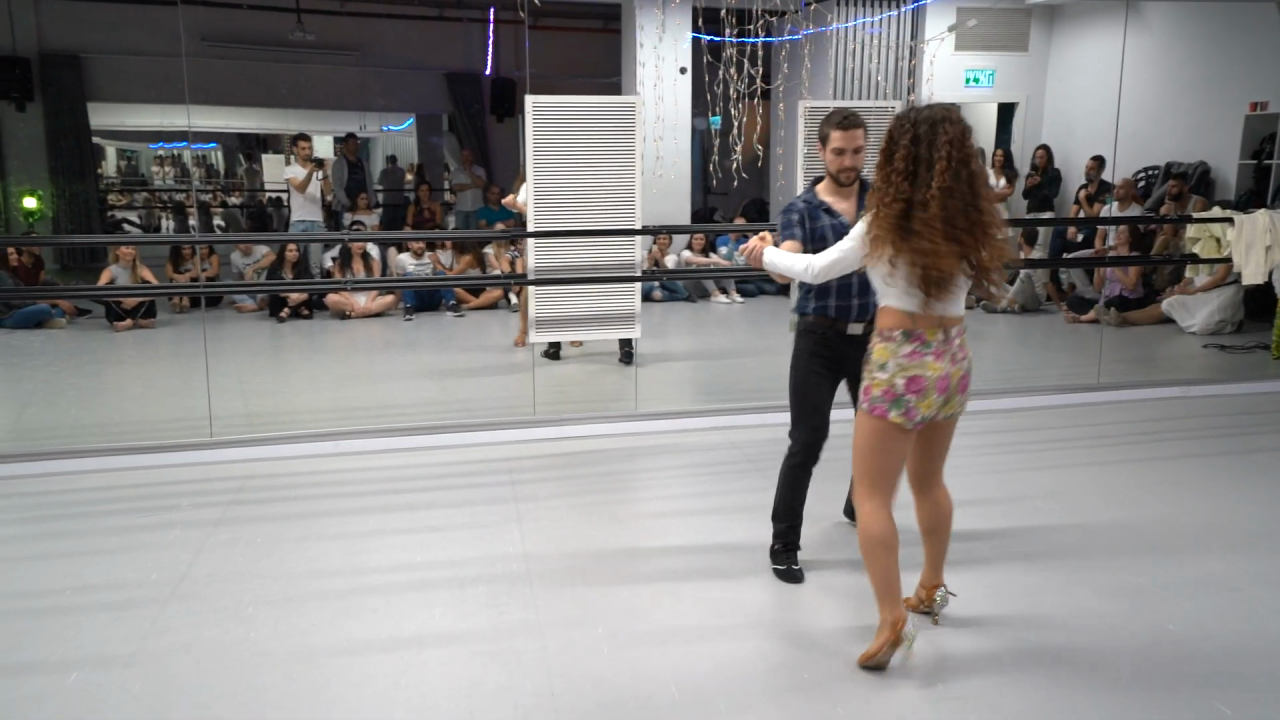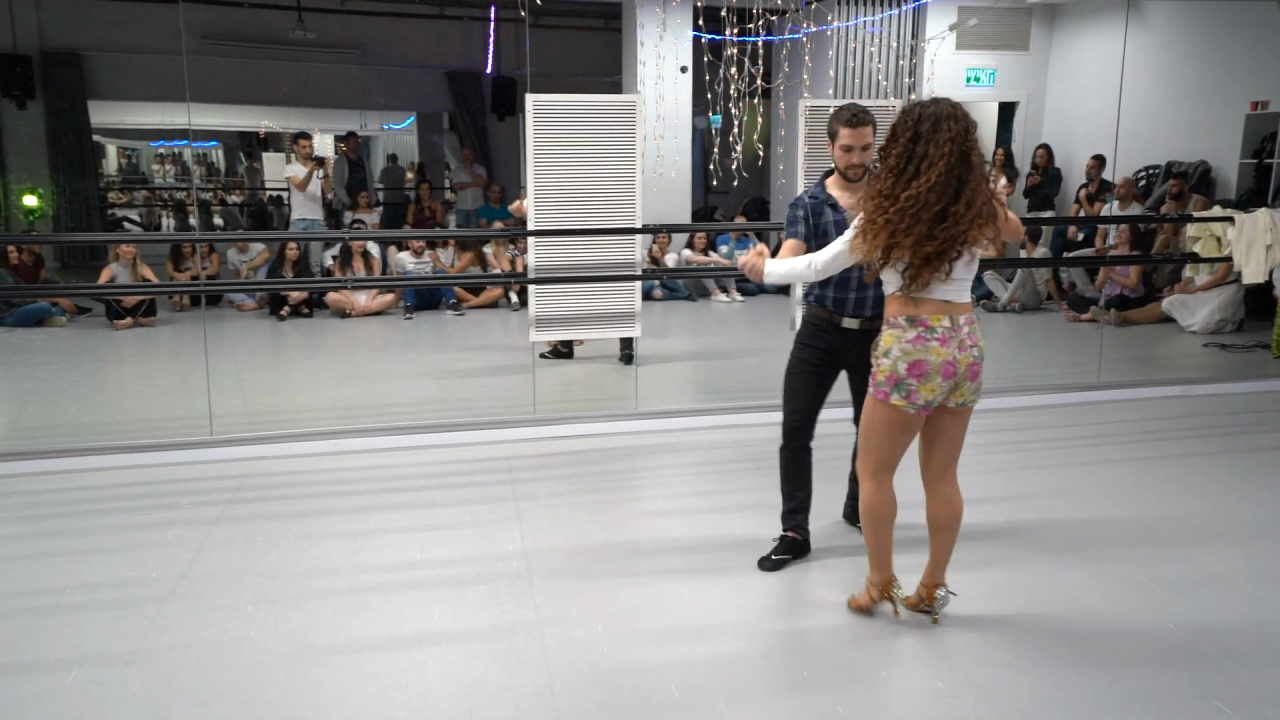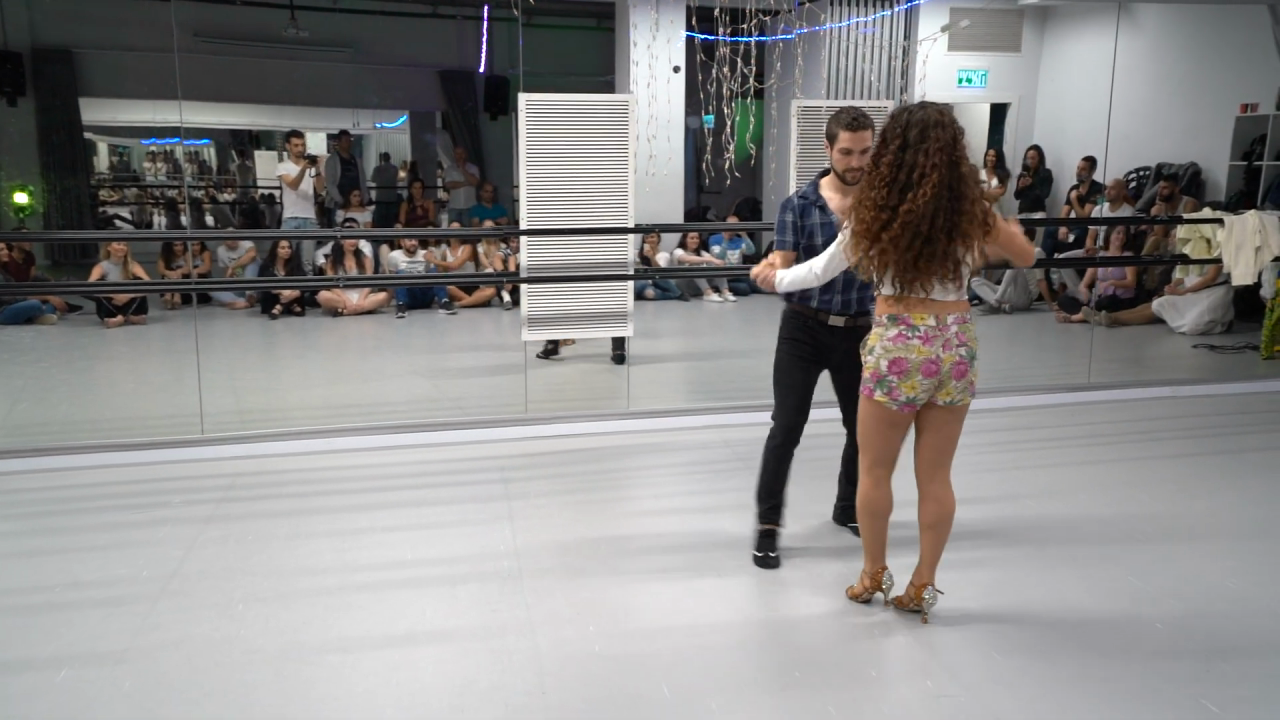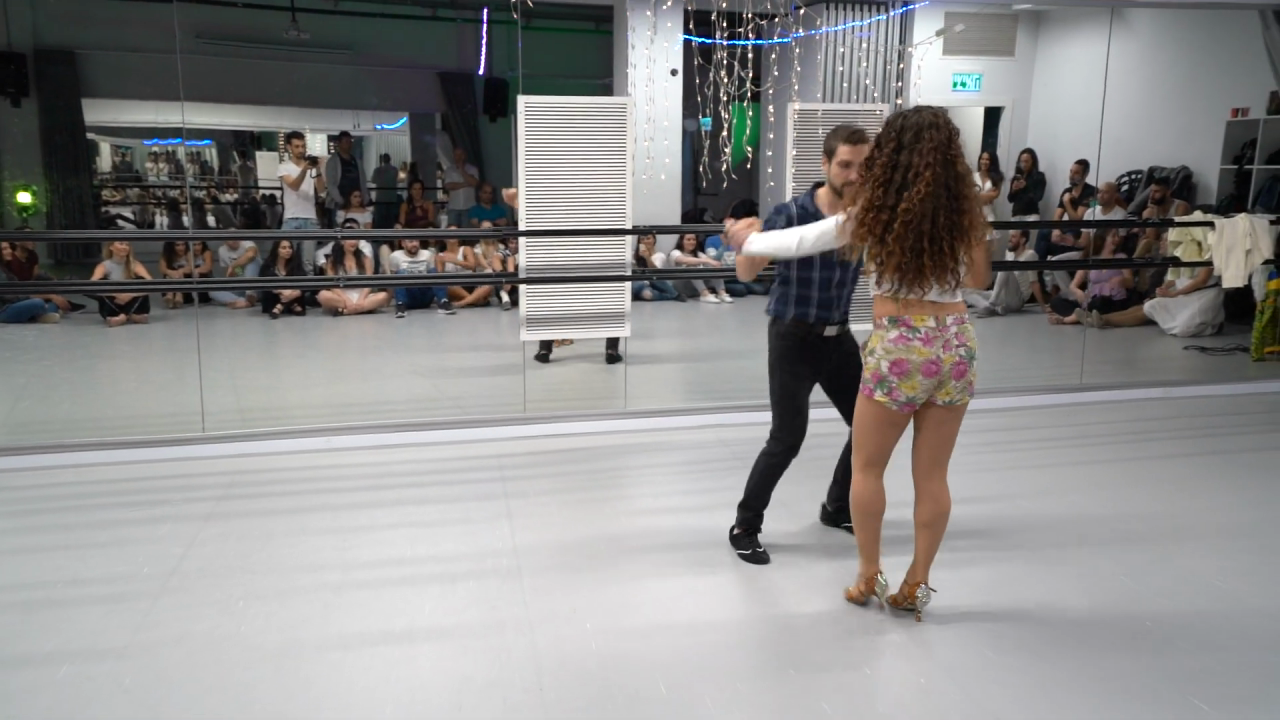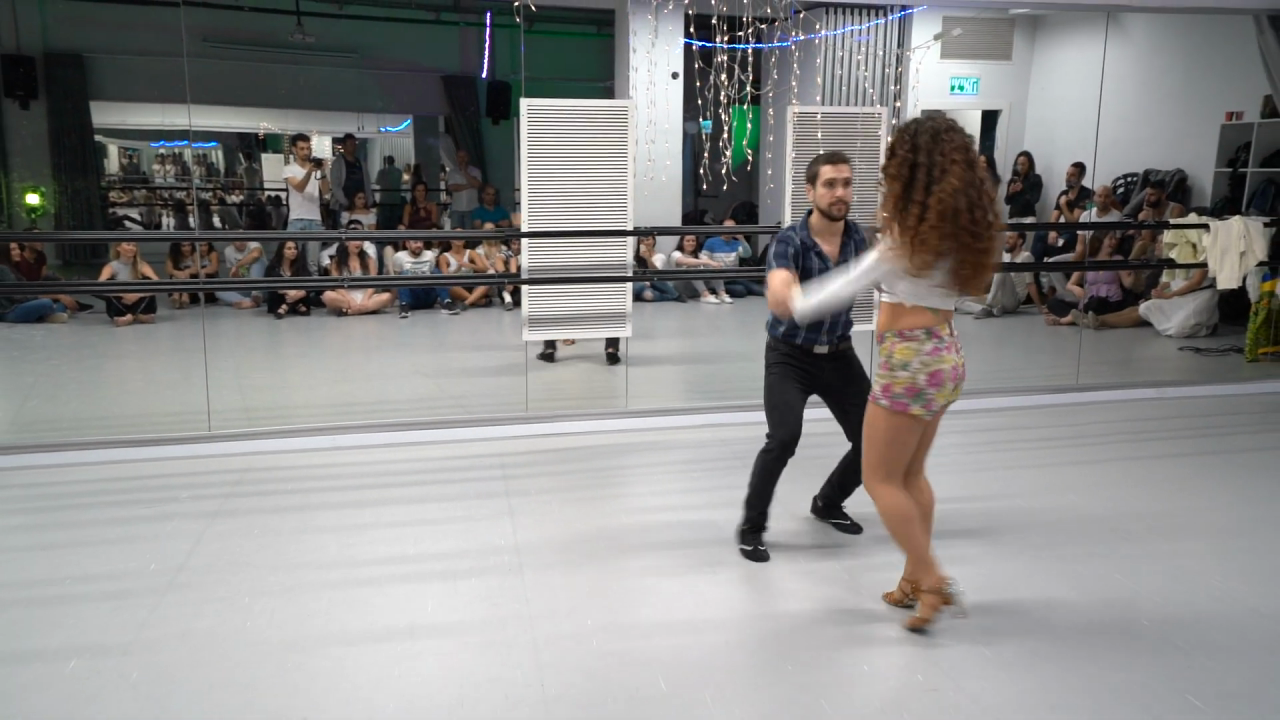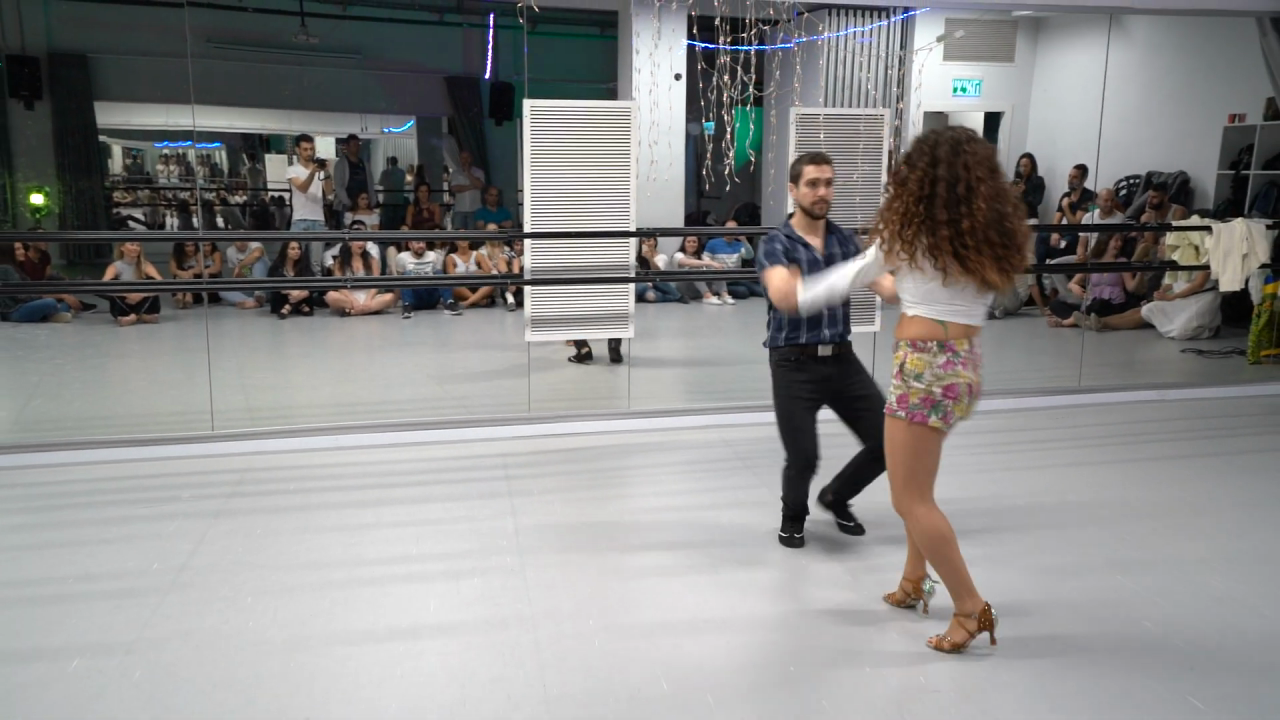
dt=0.2s
person 1, frame 1
left shoulder: (883, 226)
right shoulder: (970, 224)
left elbow: (816, 270)
left wrist: (767, 254)
left hip: (900, 364)
right hip: (952, 362)
left knee: (873, 497)
right knee: (928, 480)
left ankle: (891, 623)
right ankle: (931, 587)
person 1, frame 2
left shoulder: (885, 213)
right shoulder: (977, 209)
left elbow: (818, 267)
right elbow: (1013, 231)
left wrist: (765, 268)
left hip: (908, 350)
right hip: (964, 348)
left knee: (873, 473)
right knee: (941, 475)
left ankle: (880, 583)
right ankle: (931, 588)
person 1, frame 3
left shoulder: (875, 213)
right shoulder: (971, 214)
left elbow: (821, 270)
right elbow: (1025, 255)
left wrist: (776, 278)
left hip: (896, 347)
right hip: (955, 346)
left knee: (874, 470)
right knee: (935, 476)
left ankle: (873, 575)
right ankle: (921, 587)
person 1, frame 4
left shoulder: (874, 212)
right shoulder: (964, 214)
left elbow: (802, 240)
right elbow: (978, 278)
left wrist: (748, 240)
left hip: (898, 348)
right hip: (955, 347)
left knee: (867, 468)
right knee: (932, 475)
left ankle: (868, 576)
right ankle: (916, 585)
person 1, frame 5
left shoulder: (909, 224)
right shoulder: (966, 222)
left elbow: (853, 282)
left wrist: (797, 303)
left hip: (911, 358)
right hip: (942, 352)
left knee: (881, 481)
right knee: (910, 474)
left ankle: (932, 583)
right ankle: (916, 583)
person 1, frame 6
left shoulder: (912, 233)
right shoulder: (994, 233)
left elbow: (853, 276)
left wrist: (799, 293)
left hip: (924, 369)
right hip: (963, 365)
left knee: (912, 500)
right knee: (916, 487)
left ankle: (972, 609)
right ankle: (914, 581)
person 2, frame 1
right shoulder: (799, 210)
right elbow: (785, 270)
left hip: (871, 336)
right hip: (820, 338)
right knee: (807, 440)
left ankle: (860, 505)
right ankle: (784, 543)
person 2, frame 2
right shoulder: (807, 204)
right elbow: (788, 264)
left hip: (875, 330)
right hip: (821, 328)
right knee: (796, 428)
left ankle: (859, 508)
right ankle: (794, 532)
person 2, frame 3
right shoulder: (797, 205)
right elbow: (782, 268)
right wrist: (767, 276)
left hip: (857, 330)
right hip: (803, 327)
left knee: (862, 428)
right knee: (787, 427)
left ankle: (848, 508)
right ankle: (768, 525)
person 2, frame 4
right shoulder: (791, 213)
right elbow: (747, 271)
left hip: (839, 338)
right hip: (793, 339)
right knee: (787, 439)
left ankle: (838, 507)
right ankle: (745, 526)
person 2, frame 5
left shoulder: (860, 239)
right shoulder: (788, 242)
right elbow: (776, 301)
right wrist: (784, 296)
left hip: (838, 356)
right hip: (790, 356)
right knee: (783, 440)
left ankle: (827, 503)
right ankle: (751, 526)
person 2, frame 6
left shoulder: (845, 241)
right shoulder: (775, 243)
left elbow: (884, 287)
right elbow: (779, 294)
right wrist: (788, 294)
left hip: (841, 360)
right hip: (793, 363)
left knee: (887, 442)
right knee: (804, 456)
left ankle: (835, 497)
right ankle: (793, 515)
